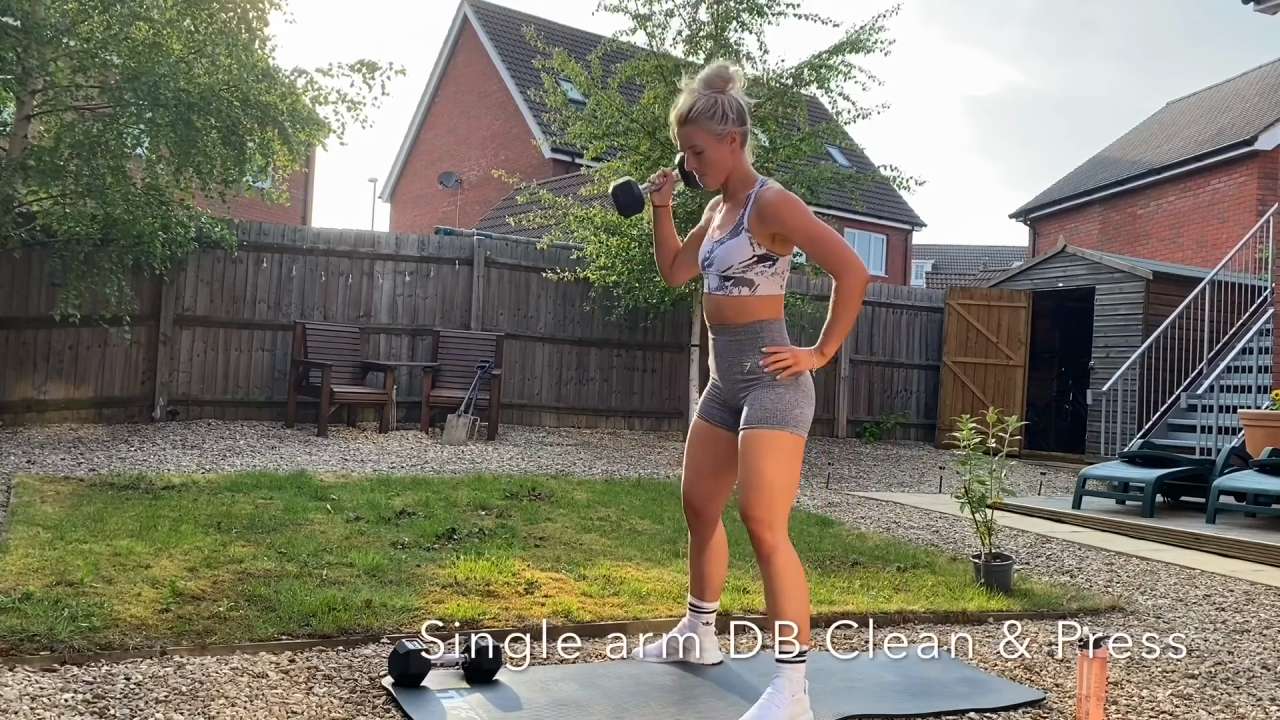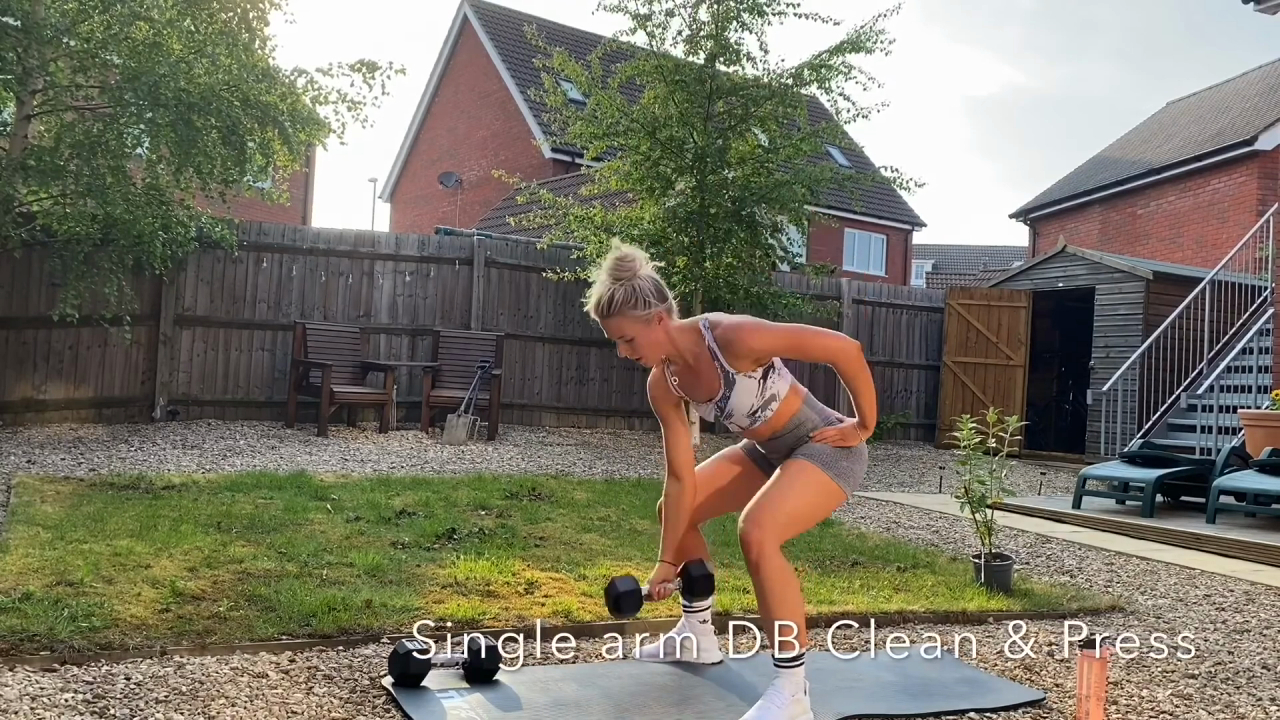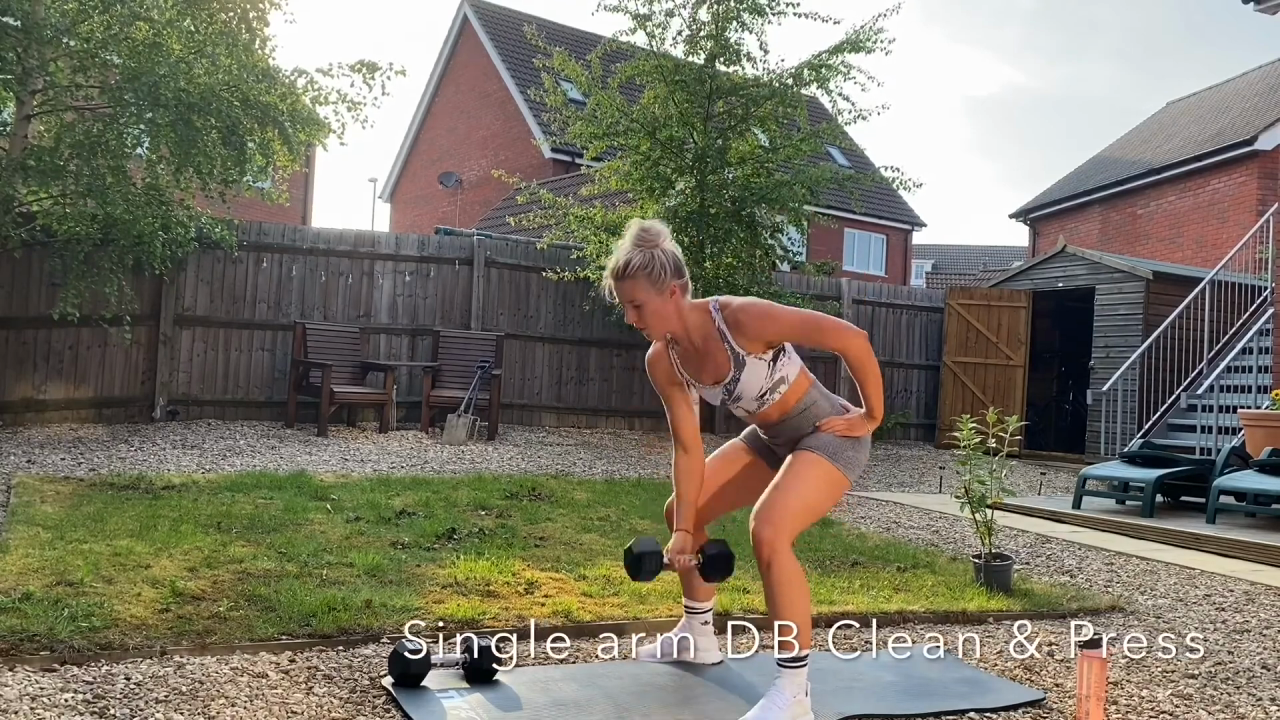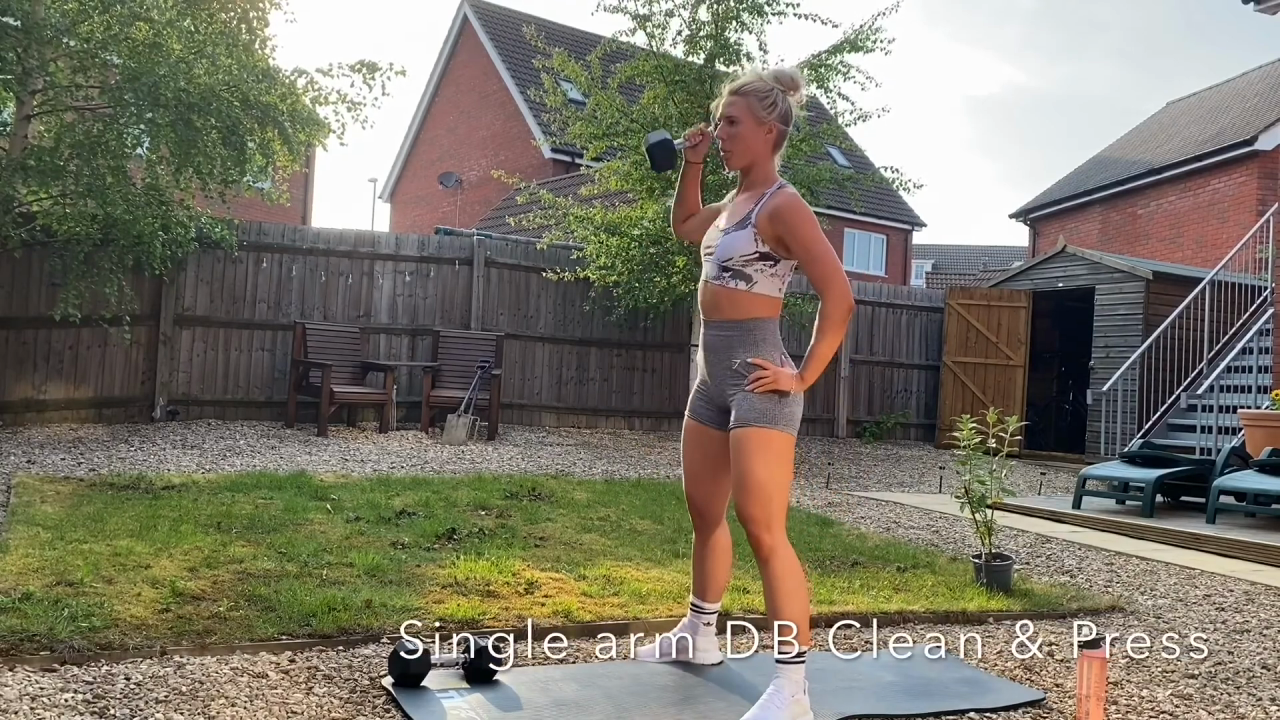
dt=0.5s
person 1, frame 1
left shoulder: (772, 202)
right shoulder: (718, 208)
left elbow: (852, 272)
right elbow: (674, 271)
left wrist: (822, 352)
right wrist: (659, 206)
left hip: (771, 380)
right hip: (724, 380)
left knee: (764, 527)
right knee: (699, 509)
right ankle: (699, 635)
person 1, frame 2
left shoulder: (732, 337)
right shoulder: (661, 385)
left elbow: (845, 349)
right elbow: (680, 476)
left wrist: (865, 425)
right wrist: (666, 564)
left hip: (832, 450)
right hip: (771, 452)
left knee: (757, 531)
right knee: (680, 509)
right ankle: (699, 632)
person 1, frame 3
left shoulder: (741, 318)
right shoulder: (662, 361)
left elbow: (852, 338)
right elbow: (688, 450)
left wrist: (872, 417)
right wrist: (684, 532)
left hip: (830, 436)
right hip: (771, 439)
left knee: (767, 532)
right knee: (681, 510)
right ankle: (698, 633)
person 1, frame 4
left shoulder: (784, 205)
right shoulder: (734, 201)
left elbow: (839, 297)
right elbow: (686, 229)
left wrist: (805, 377)
right wrist: (691, 163)
left hip: (757, 380)
right hip: (712, 374)
left knee: (762, 529)
right knee: (704, 513)
right ankle: (700, 636)
